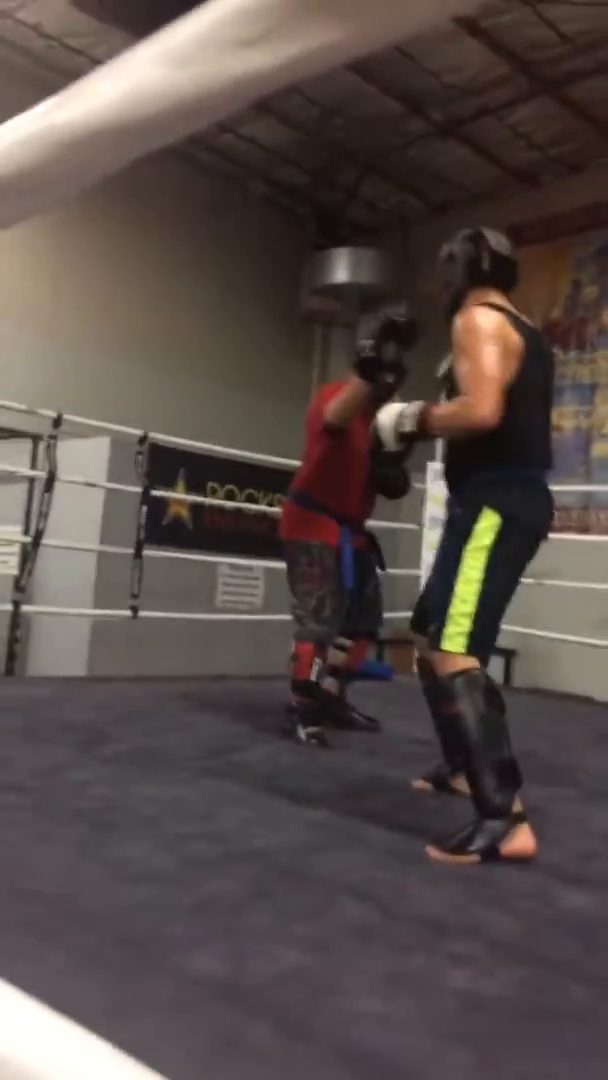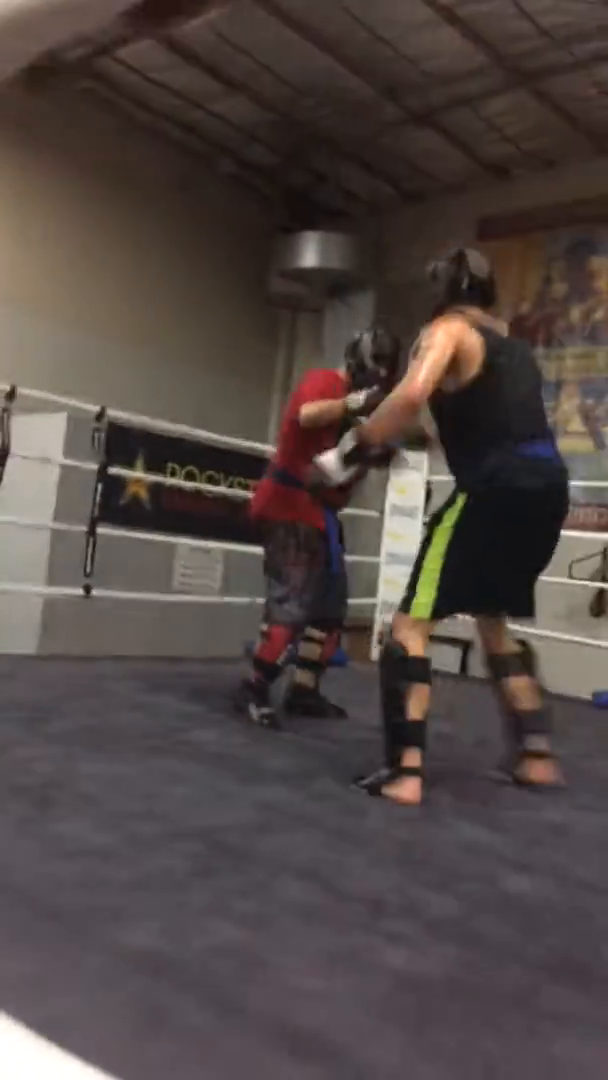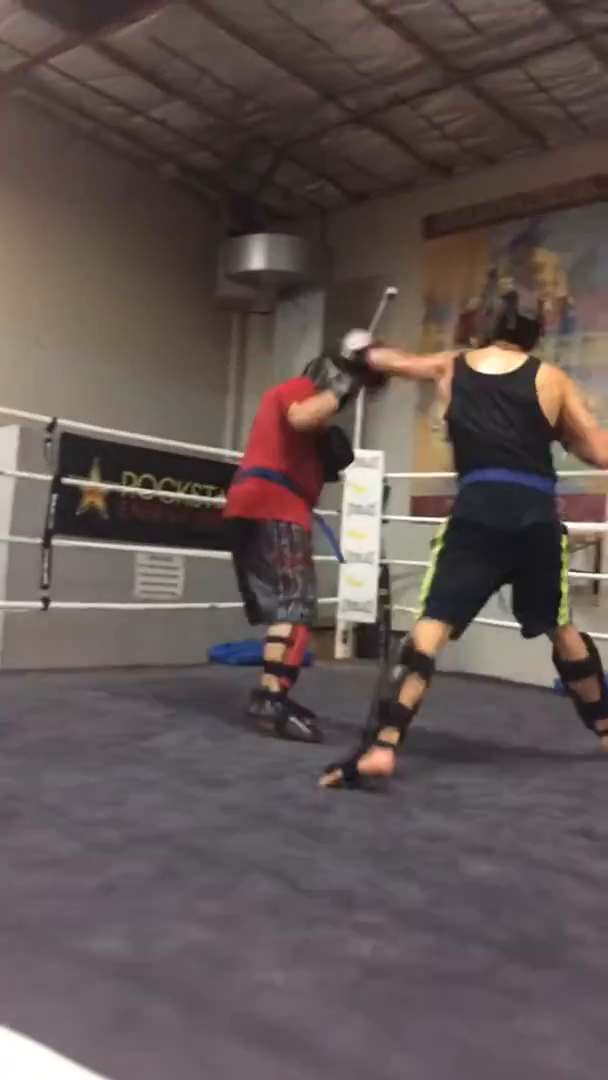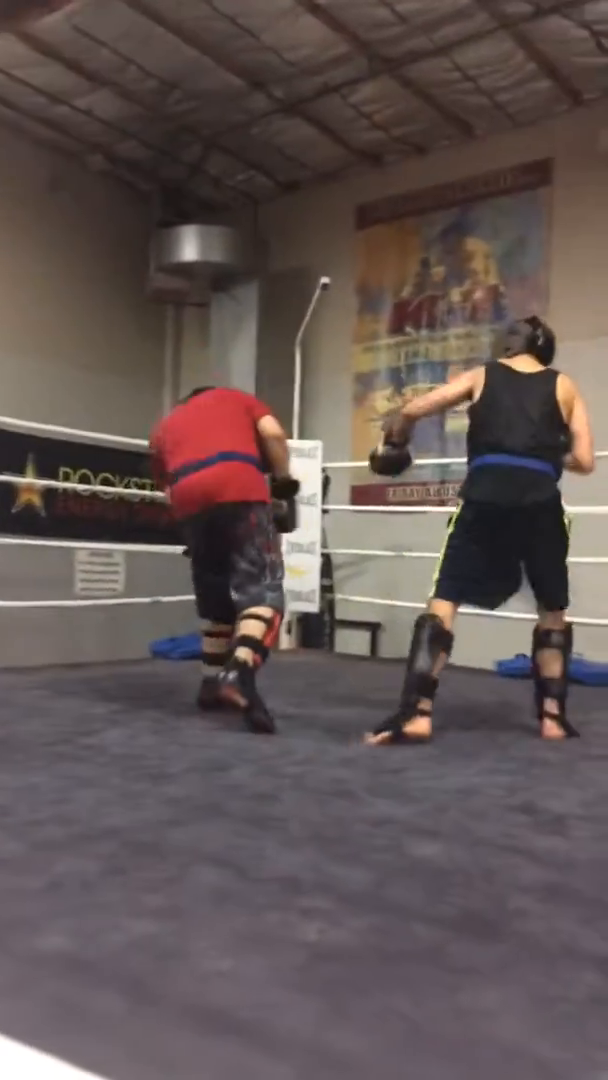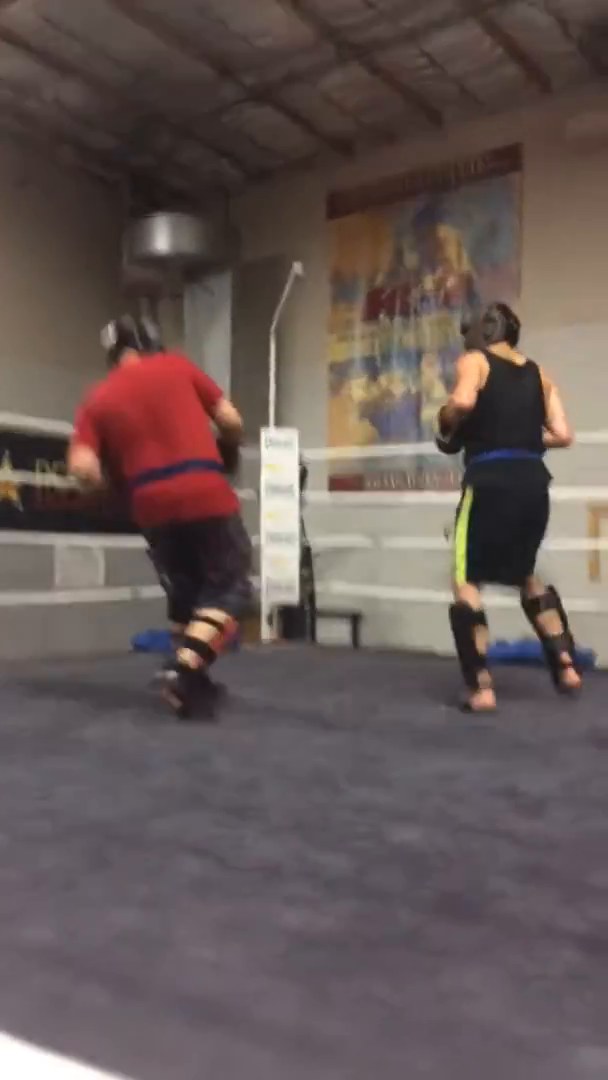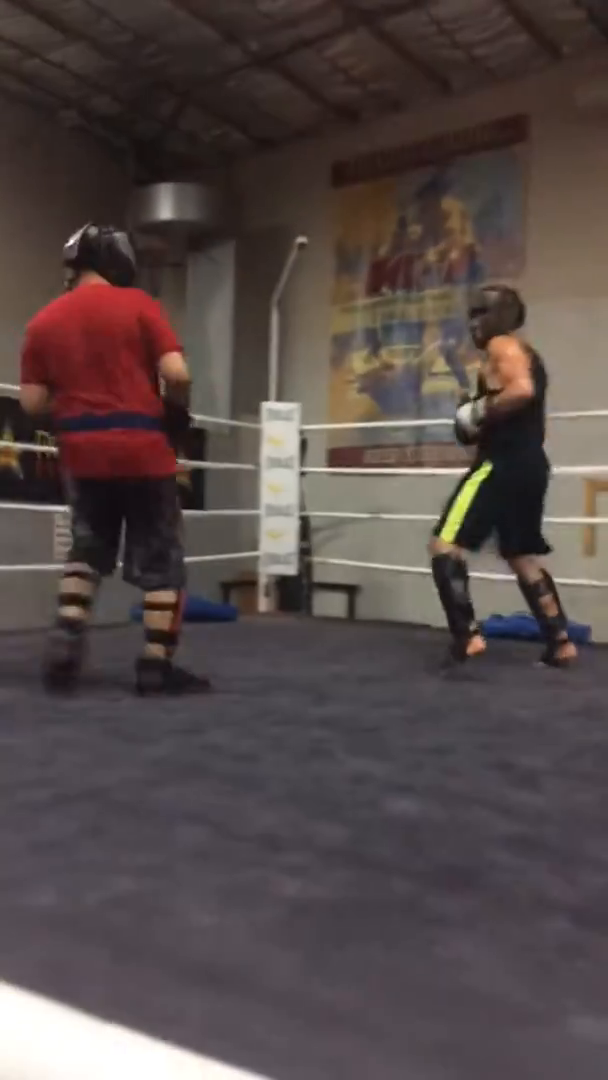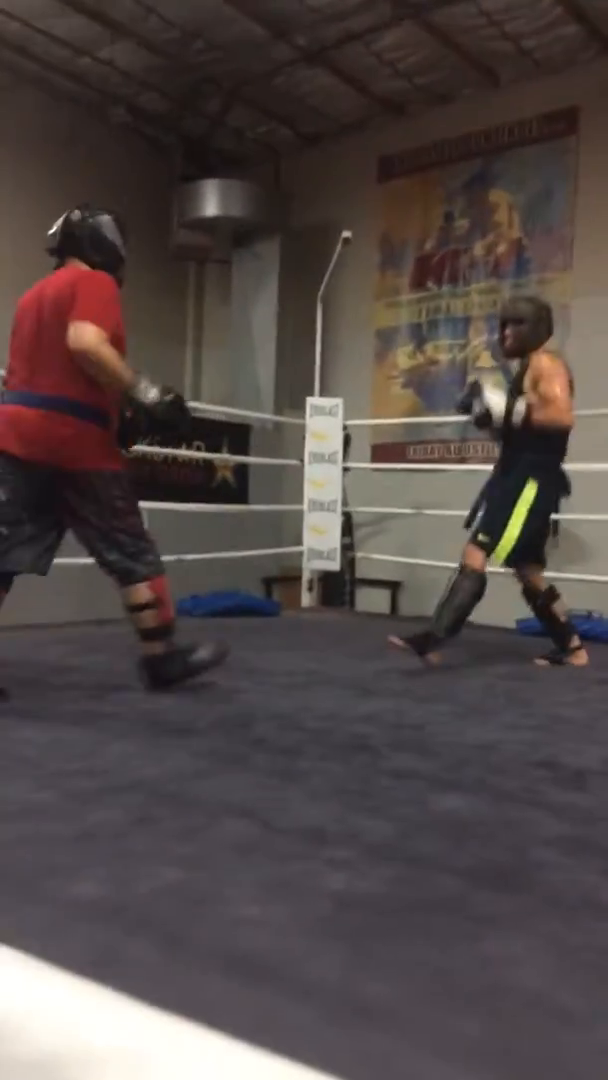
dt=0.3s
person 1, frame 1
left shoulder: (477, 320)
right shoulder: (525, 332)
left elbow: (481, 412)
left wrist: (416, 419)
left hip: (495, 504)
right hip: (515, 501)
left knee: (450, 655)
right knee: (432, 630)
left ankle: (505, 821)
right ankle: (462, 768)
person 1, frame 2
left shoulder: (447, 331)
right shoulder: (513, 344)
left elbow: (413, 393)
left wrist: (349, 450)
left hip: (495, 485)
right hip: (545, 486)
left knee: (412, 623)
right knee: (492, 620)
left ankle: (404, 770)
right ankle: (534, 752)
person 1, frame 3
left shoulder: (453, 368)
right shoulder: (553, 380)
left elbow: (386, 362)
left wrist: (364, 350)
left hip: (476, 512)
right hip: (537, 516)
left knee: (431, 629)
right knee: (559, 628)
left ankle: (378, 747)
person 1, frame 4
left shoulder: (482, 375)
right shoulder: (565, 388)
left elbow: (414, 409)
right elbow: (584, 461)
left wrist: (391, 444)
left hip: (486, 496)
right hip: (541, 500)
left knee: (442, 602)
right knee: (552, 609)
left ankle: (416, 713)
right ankle: (553, 715)
person 1, frame 5
left shoulder: (474, 361)
right shoulder: (536, 373)
left elbow: (462, 402)
right elbow: (562, 435)
left wrist: (444, 427)
left hip: (489, 482)
right hip: (532, 482)
left knee: (466, 585)
right knee: (526, 577)
left ankle: (480, 686)
right ankle: (566, 664)
person 1, frame 6
left shoulder: (502, 347)
right shoulder: (529, 356)
left elbow: (522, 391)
left wrist: (480, 411)
right wrist: (484, 421)
left hip: (503, 462)
right hip: (531, 466)
left knee: (445, 544)
right knee: (523, 556)
left ankle: (467, 635)
right ankle: (560, 642)
person 1, frame 7
left shoulder: (545, 364)
right shoulder: (526, 369)
left elbow: (562, 417)
left wrist: (511, 412)
right wrist: (485, 407)
left hip: (533, 478)
right hip: (517, 476)
left knee: (475, 556)
right knee: (527, 569)
left ankle: (431, 640)
right ankle: (572, 646)
person 2, frame 1
left shoulder: (376, 411)
right shoulder: (336, 398)
right elbow: (335, 416)
left wrist: (390, 472)
right wrist: (369, 366)
left hip: (350, 528)
right hip: (314, 526)
left knee: (363, 617)
right knee: (318, 620)
left ankle: (329, 697)
right ankle: (301, 710)
person 2, frame 2
left shoulder: (351, 405)
right shoulder: (325, 382)
left elbow: (353, 467)
right elbow: (307, 416)
left wrist: (374, 452)
right wrist: (360, 400)
left hip: (318, 512)
right hip: (291, 504)
left knee: (328, 607)
right knee: (292, 603)
left ankle: (304, 691)
right ankle: (254, 689)
person 2, frame 3
left shoulder: (284, 400)
right shoulder: (298, 389)
left elbow: (303, 461)
right elbow: (302, 420)
left wrist: (332, 461)
right wrist: (344, 388)
left hip: (247, 505)
right hip: (273, 504)
left knee: (274, 603)
right knee: (295, 601)
left ankle: (271, 690)
right ankle: (273, 703)
person 2, frame 4
left shoulder: (165, 426)
right shoulder: (233, 397)
left elbow: (169, 477)
right elbow: (272, 432)
right wrist: (284, 485)
left hip: (187, 496)
right hip: (239, 490)
left knee: (215, 597)
right knee: (263, 591)
left ankle: (212, 682)
right ankle: (240, 676)
person 2, frame 5
left shoulder: (97, 400)
right shoulder: (178, 366)
left elbow: (82, 467)
right elbow: (231, 422)
right wrist: (228, 455)
left hip: (151, 505)
right hip: (207, 495)
left knee: (184, 598)
right knee: (228, 594)
left ankle: (187, 677)
right ankle: (181, 679)
person 2, frame 6
left shoulder: (43, 322)
right shoulder: (138, 305)
left elbow: (32, 402)
right elbow: (177, 373)
right wrist: (177, 409)
left hip: (81, 455)
right hip: (143, 451)
left knee: (89, 551)
right knee: (160, 561)
left ankle: (66, 637)
right ankle: (156, 666)
person 2, frame 7
right shoulder: (93, 283)
right elbow: (85, 341)
right wrist: (144, 394)
right hip: (75, 441)
right knee: (132, 552)
right ankle: (162, 658)
